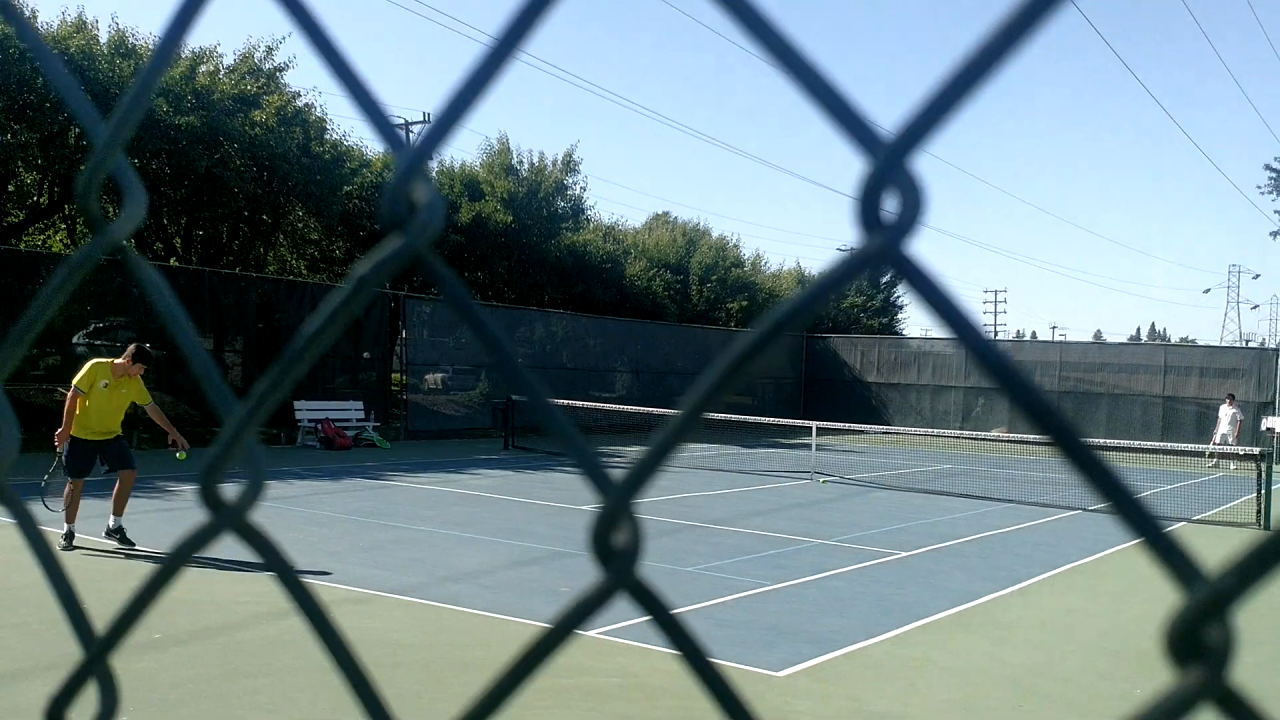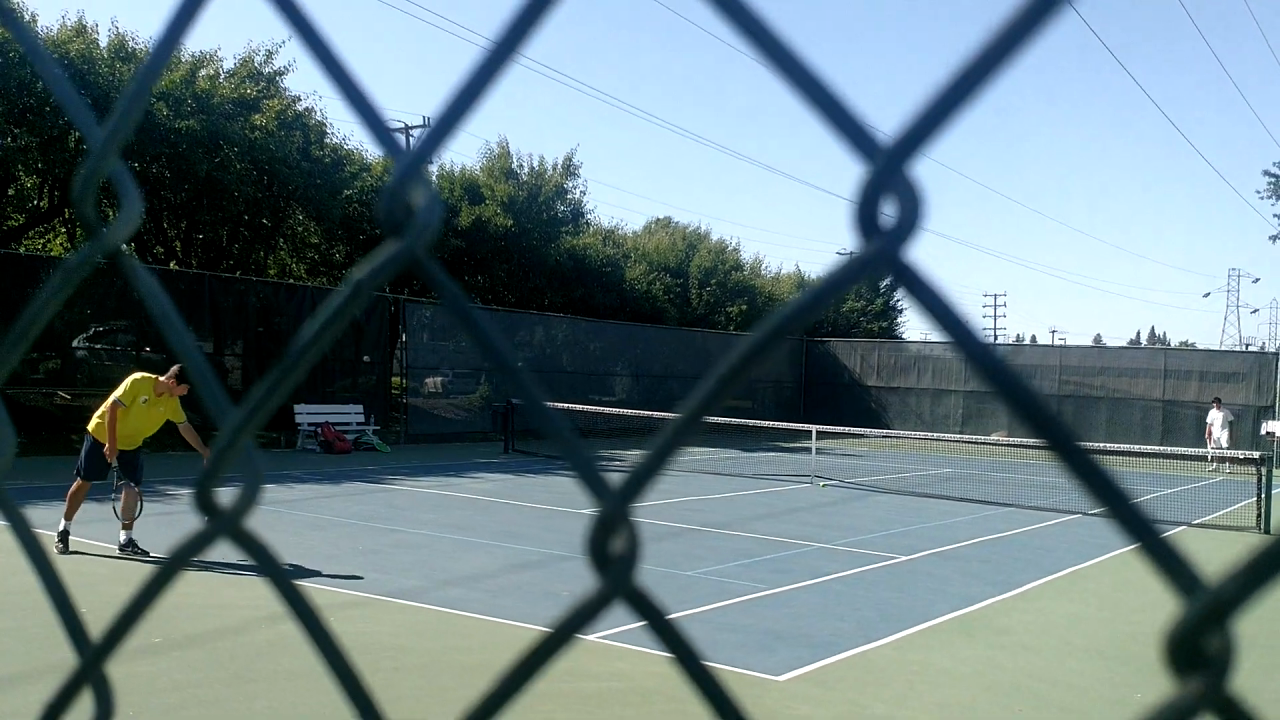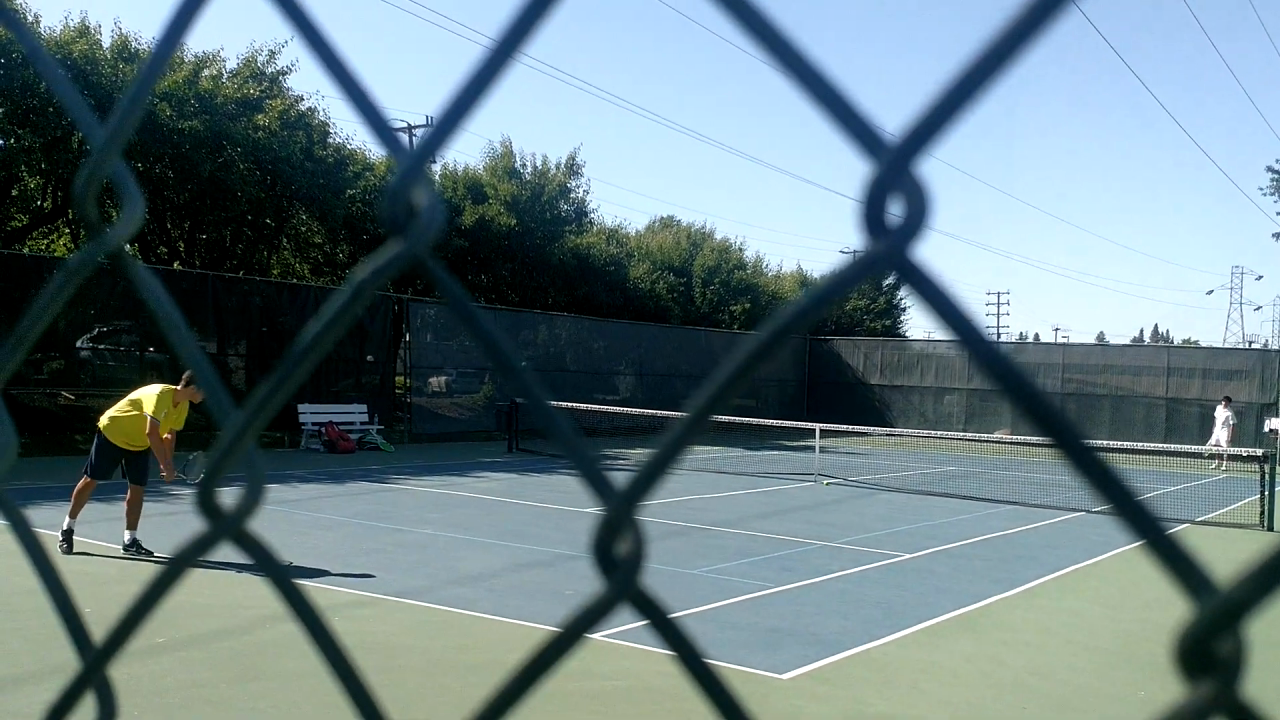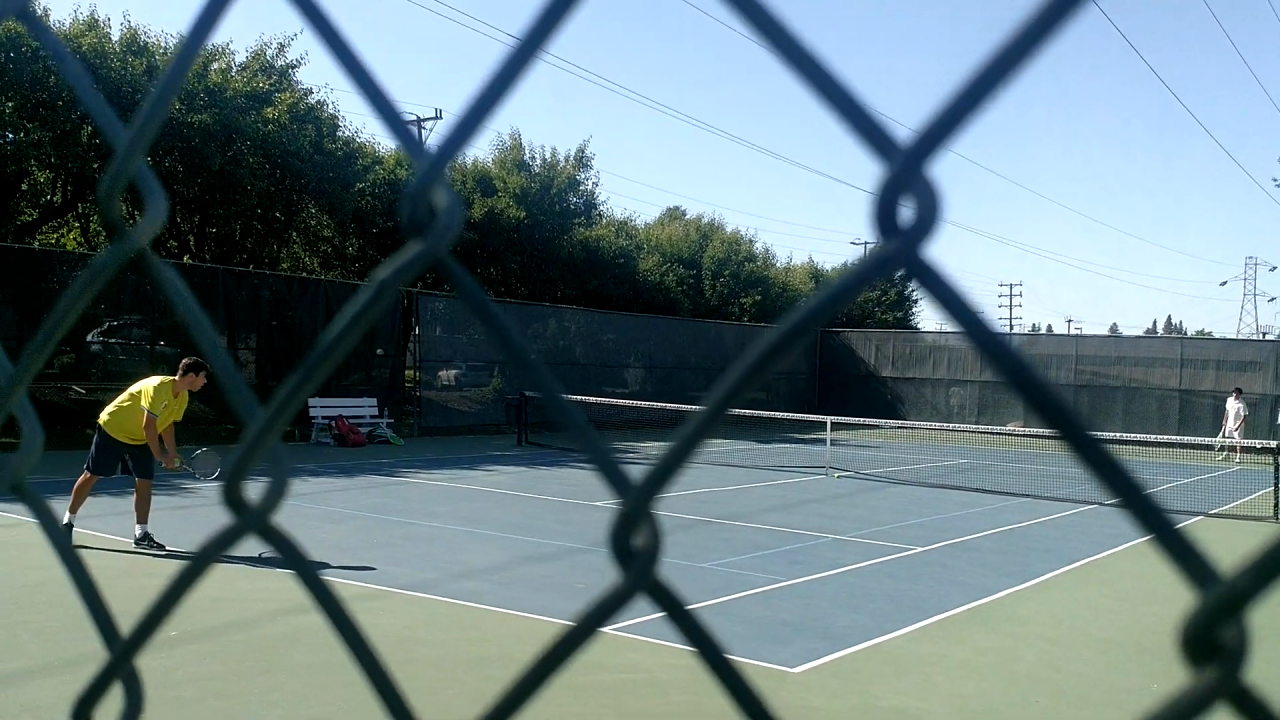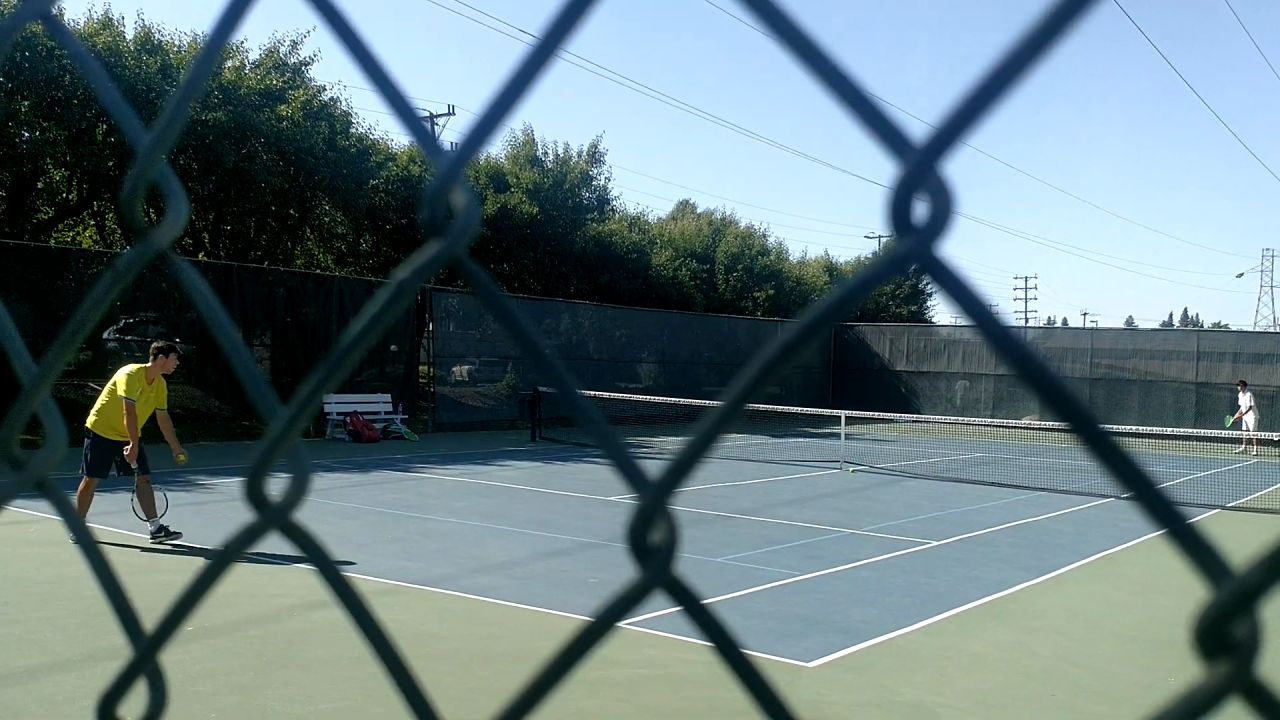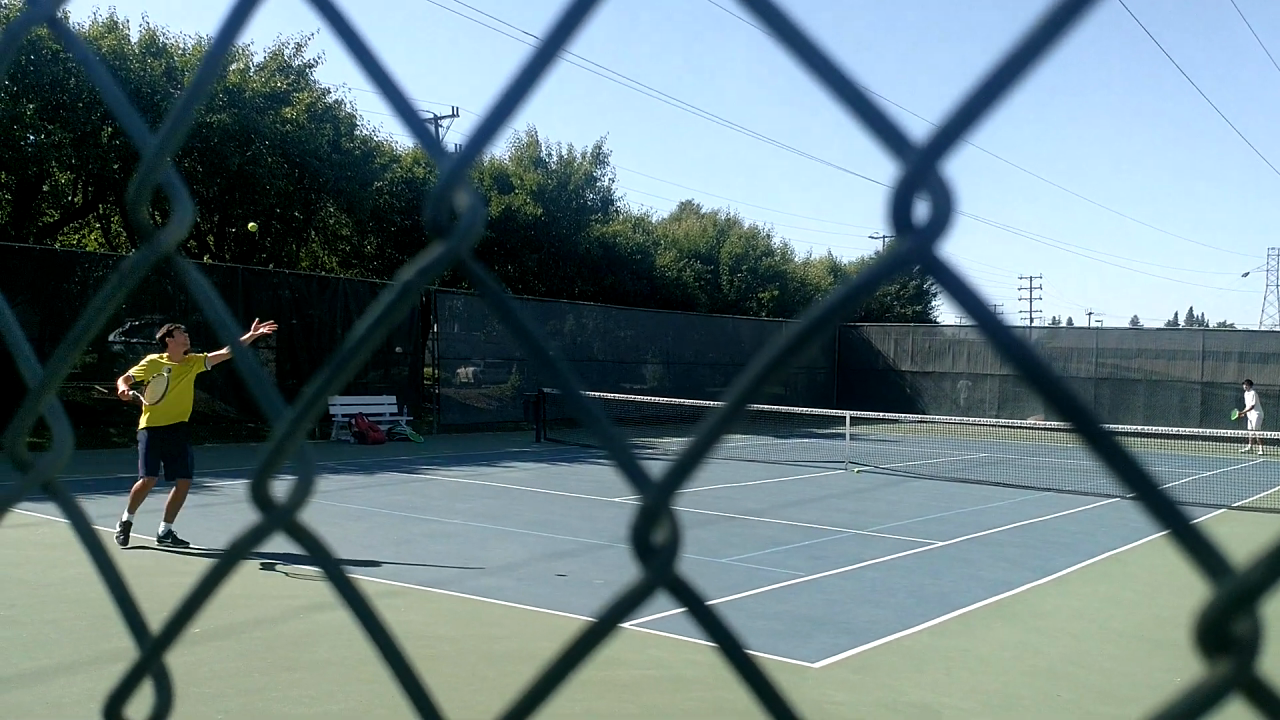
dt=0.5s
person 1, frame 1
left shoulder: (134, 382)
right shoulder: (95, 367)
left elbow: (151, 408)
right elbow: (73, 396)
left wrist: (173, 432)
right wrist: (65, 429)
left hip: (111, 435)
right hip: (80, 434)
left knee: (128, 474)
right knee: (75, 482)
left ankle: (115, 526)
right ankle: (68, 531)
person 1, frame 2
left shoulder: (172, 401)
right shoulder: (140, 381)
left elbow: (185, 427)
right elbow: (112, 407)
left wrist: (204, 451)
right wrist: (110, 443)
left hip: (132, 443)
right hip: (101, 436)
left knee: (132, 487)
right knee: (84, 482)
left ankle: (126, 540)
right ankle: (63, 530)
person 1, frame 3
left shoulder: (183, 406)
right shoulder: (159, 395)
left elbow: (169, 433)
right elbow: (152, 433)
left wrist: (168, 461)
right wrist: (165, 466)
left hip: (139, 445)
right hip: (111, 434)
left knee: (137, 488)
right knee: (90, 480)
left ankle: (130, 540)
right ankle: (67, 528)
person 1, frame 4
left shoulder: (183, 397)
right shoulder: (157, 387)
left elbow: (167, 424)
right elbow: (148, 426)
left wrist: (173, 453)
right wrist: (159, 456)
left hip: (140, 439)
right hip: (112, 430)
left knee: (145, 482)
right knee: (91, 476)
left ankle: (141, 534)
right ankle: (67, 523)
person 1, frame 5
left shoulder: (160, 384)
right shoulder: (130, 374)
left elbow: (163, 417)
right elbow: (129, 413)
left wrist: (176, 447)
right wrist: (134, 446)
left hip: (129, 436)
right hip: (101, 431)
left knee: (143, 479)
right knee: (91, 479)
left ankle: (156, 528)
person 1, frame 6
left shoulder: (193, 361)
right shoulder: (153, 362)
left elbow: (225, 353)
right elbow: (124, 378)
left wrist: (251, 336)
right wrist: (123, 388)
left hip: (180, 429)
right hip: (153, 429)
left knee: (184, 482)
right knee: (148, 480)
left ankle: (165, 531)
right ankle: (126, 520)
